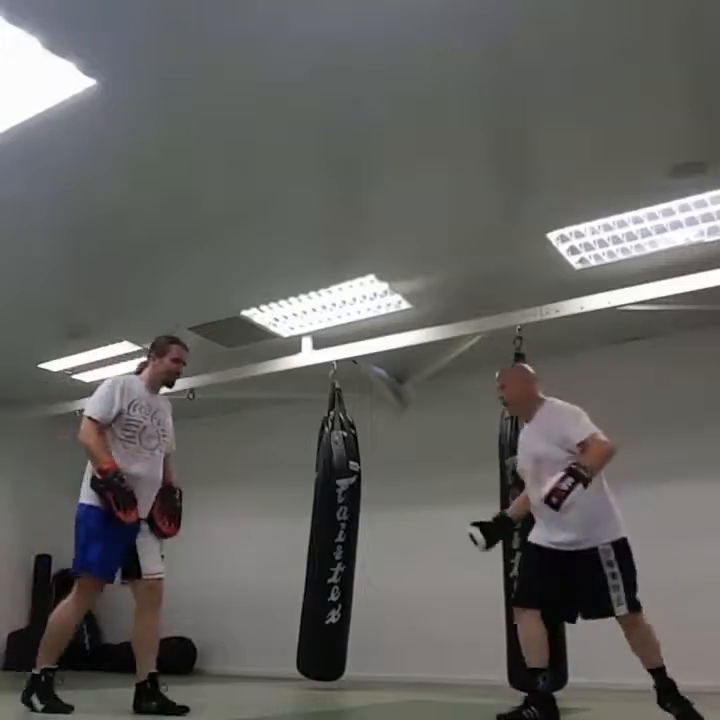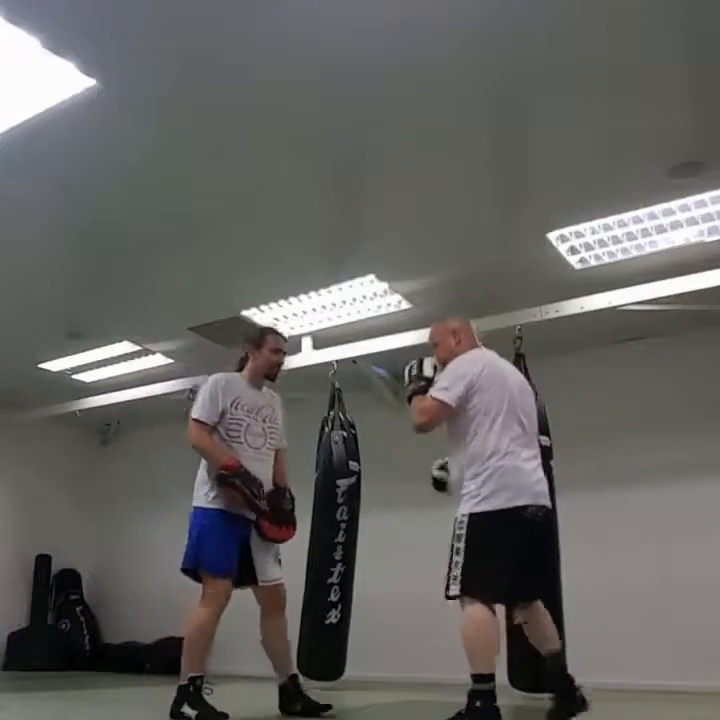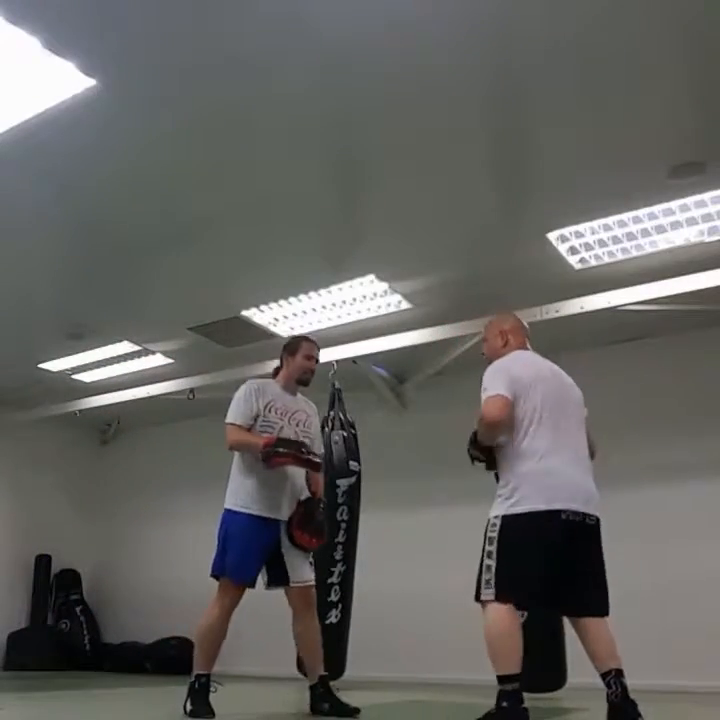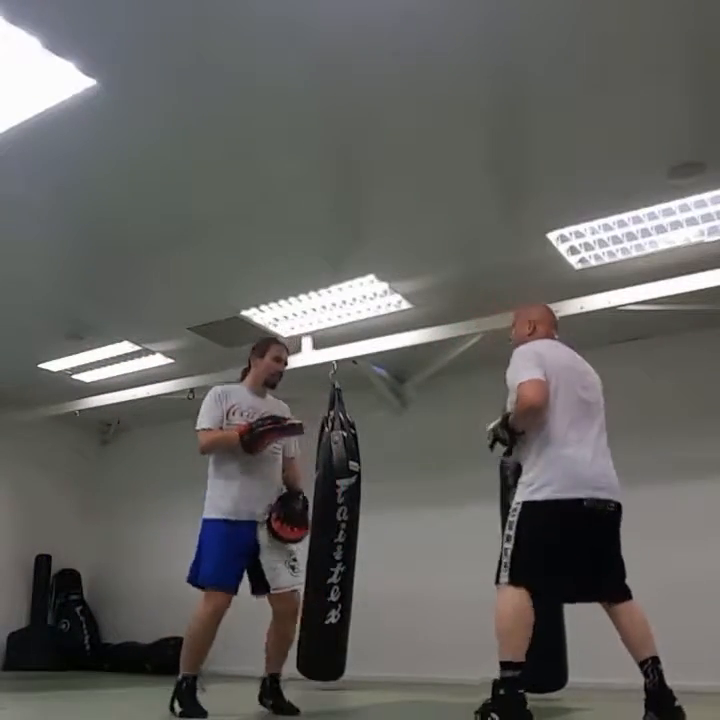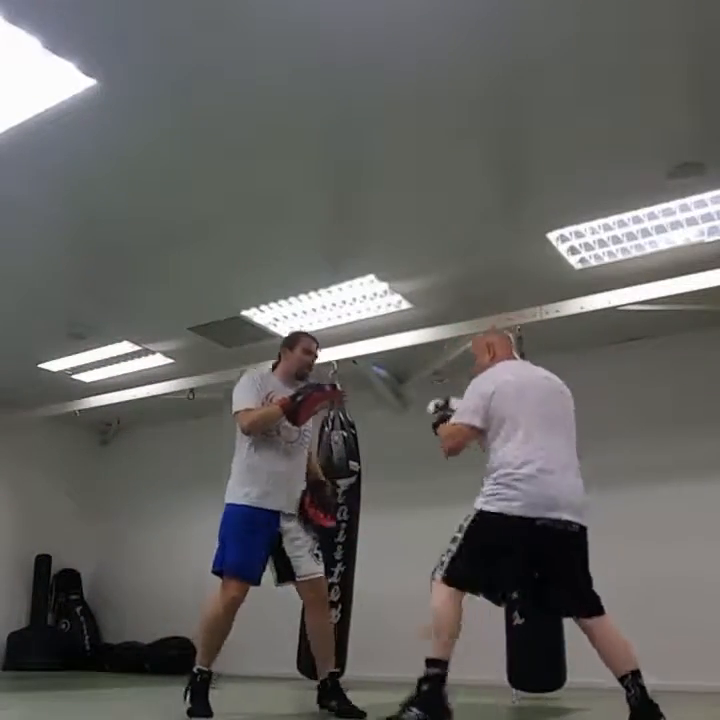
dt=1s
person 1, frame 1
left shoulder: (561, 415)
right shoulder: (527, 433)
left elbow: (603, 447)
left wrist: (572, 478)
right wrist: (503, 521)
left hip: (594, 534)
right hip: (547, 538)
left knee: (627, 614)
right knee: (525, 608)
left ankle: (667, 691)
person 1, frame 2
left shoulder: (465, 365)
right shoulder: (511, 373)
left elbow: (422, 419)
left wrist: (417, 387)
right wrist: (459, 461)
left hip: (493, 499)
right hip: (530, 498)
left knee: (474, 596)
right knee: (524, 597)
right ankle: (564, 686)
person 1, frame 3
left shoulder: (504, 368)
right shoulder: (564, 379)
left elbow: (494, 415)
right elbow: (587, 448)
left wrist: (481, 443)
left hip: (526, 502)
right hip: (580, 504)
left knee: (498, 599)
right knee: (586, 609)
person 1, frame 4
left shoulder: (529, 354)
right shoulder: (583, 366)
left elbow: (531, 401)
left wrist: (506, 427)
right wrist: (520, 434)
left hip: (551, 490)
right hip: (601, 491)
left knee: (513, 585)
right knee: (615, 593)
person 1, frame 5
left shoulder: (488, 381)
right shoulder: (557, 385)
left elbow: (452, 443)
left wrist: (440, 419)
left hip: (509, 504)
right hip: (566, 511)
left knee: (447, 585)
right knee: (588, 611)
person 2, frame 1
left shoulder: (164, 405)
right shoulder: (119, 387)
right elbow: (87, 431)
right wrist: (110, 473)
left hip: (141, 512)
right hip: (104, 506)
left knee: (151, 594)
right knee: (85, 593)
left ankle: (147, 689)
right ankle: (39, 680)
person 2, frame 2
left shoulder: (273, 402)
right shoulder: (220, 384)
right elbow: (196, 435)
left wrist: (283, 493)
right wrist: (233, 471)
left hip: (257, 512)
right hip: (218, 507)
left knee: (274, 598)
right knee: (215, 594)
person 2, frame 3
left shoulder: (310, 410)
right shoulder: (254, 390)
right elbow: (233, 438)
left hip: (290, 518)
right hip: (248, 511)
left knee: (305, 599)
right knee: (227, 596)
right ankle: (198, 688)
person 2, frame 4
left shoulder: (280, 410)
right shoulder: (221, 395)
right elbow: (205, 442)
left wrist: (297, 496)
left hip: (269, 520)
right hip: (226, 517)
left knee: (289, 607)
right knee: (214, 605)
left ankle: (271, 685)
right ankle: (185, 688)
person 2, frame 5
left shoulder: (307, 401)
right shoulder: (255, 380)
right elbow: (247, 424)
left wrist: (321, 486)
right wrist: (289, 403)
left hip: (293, 511)
right hip: (250, 505)
left knee: (318, 594)
right knee: (231, 594)
left ankle: (329, 687)
right ankle: (199, 681)
